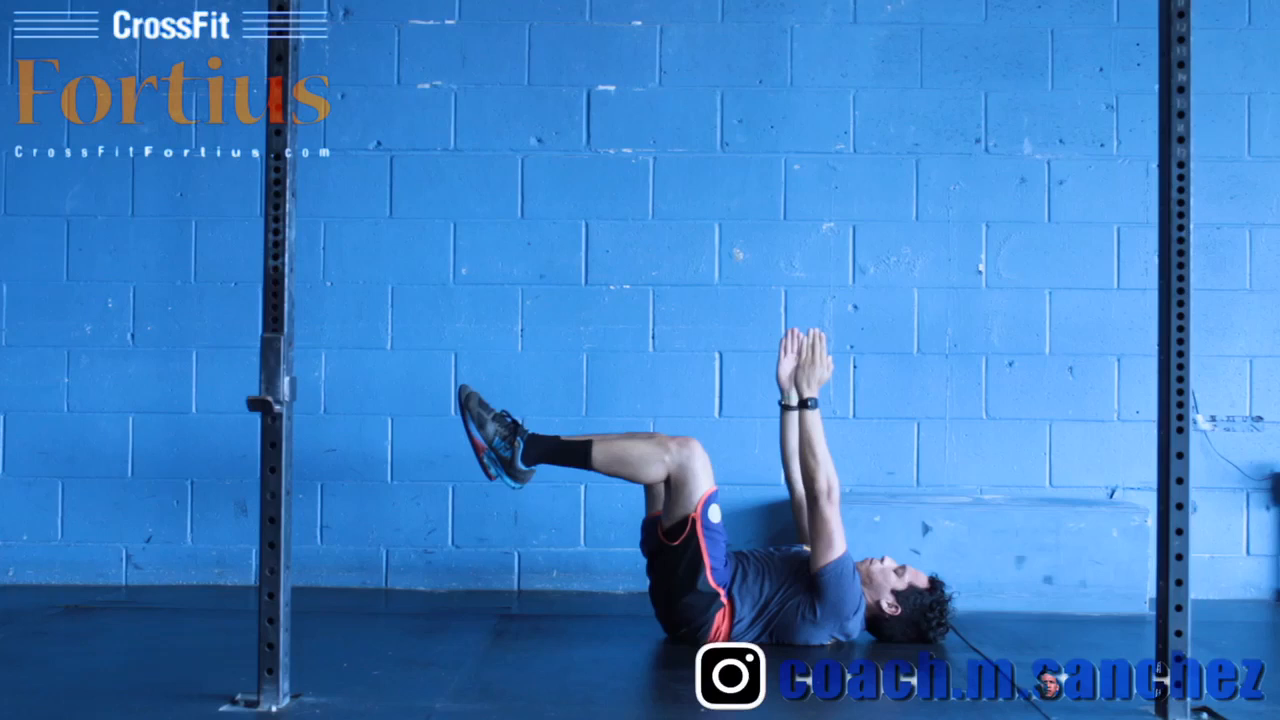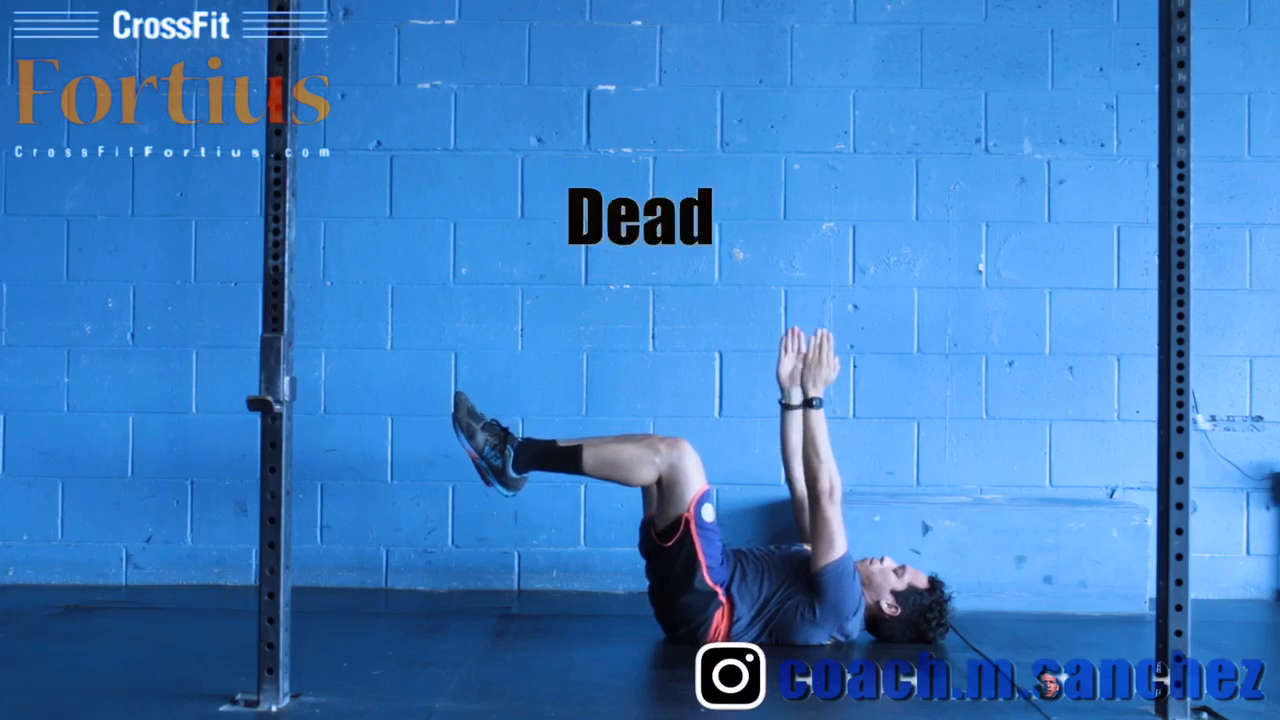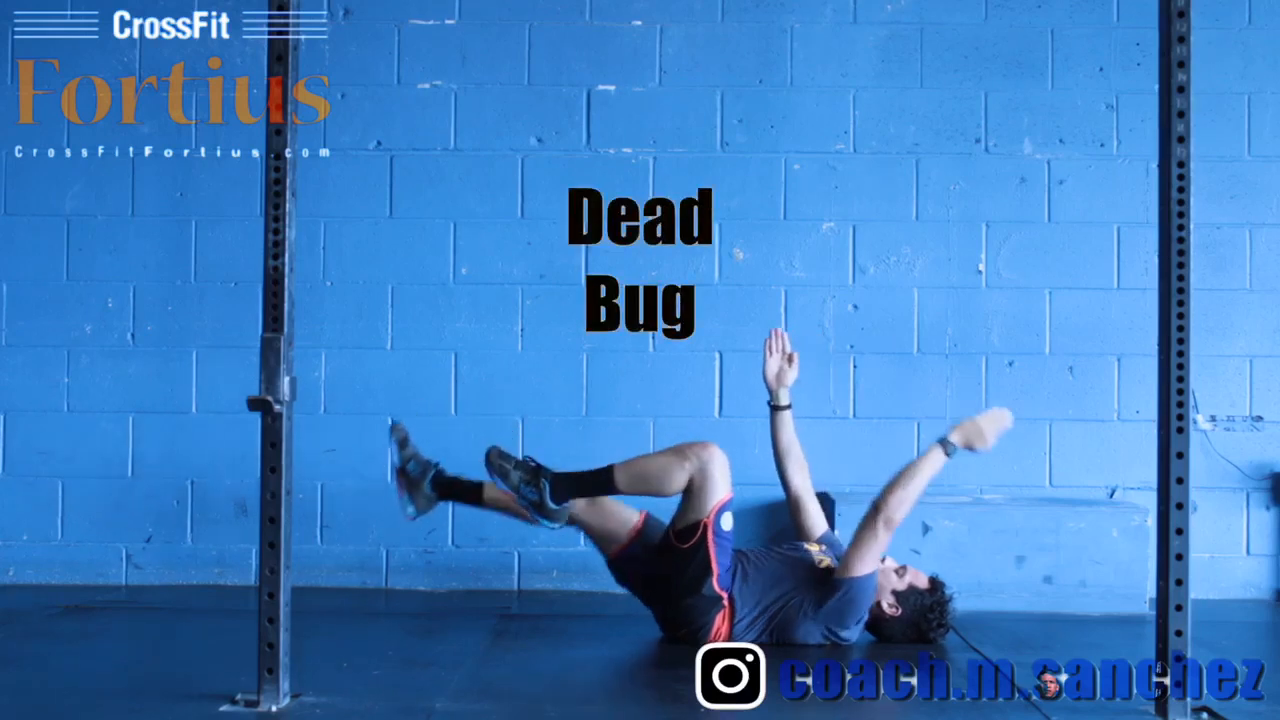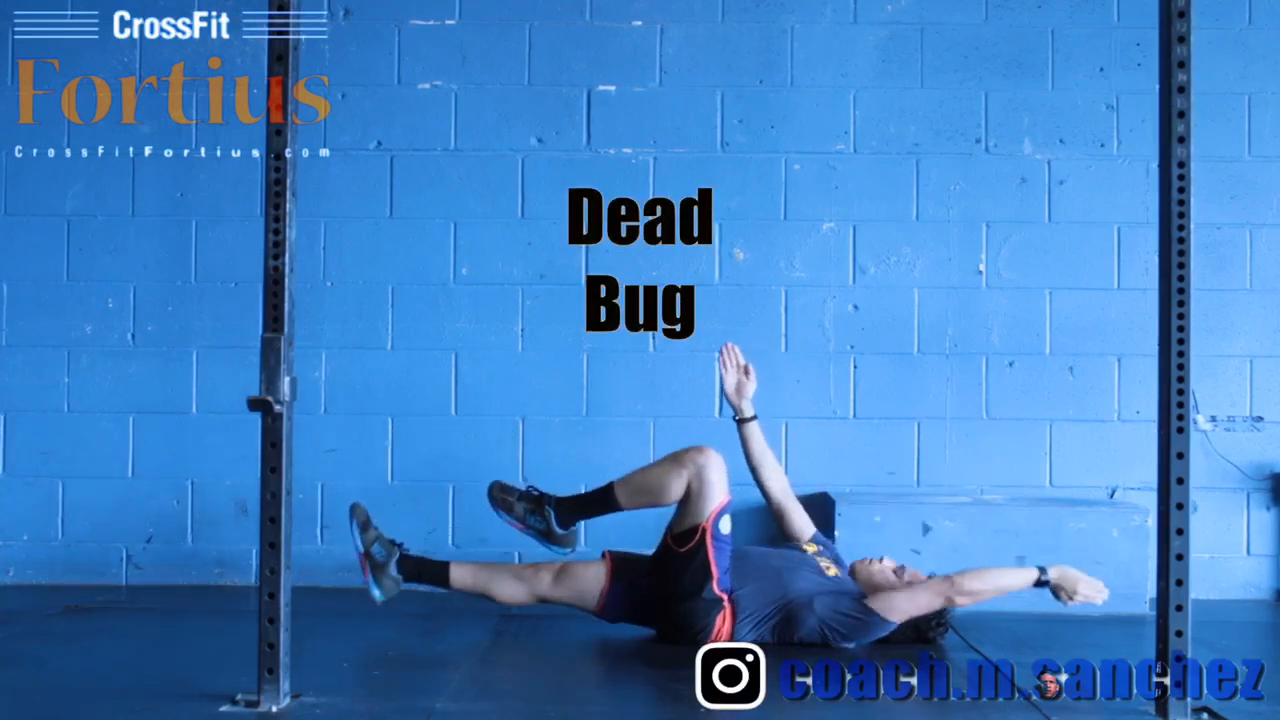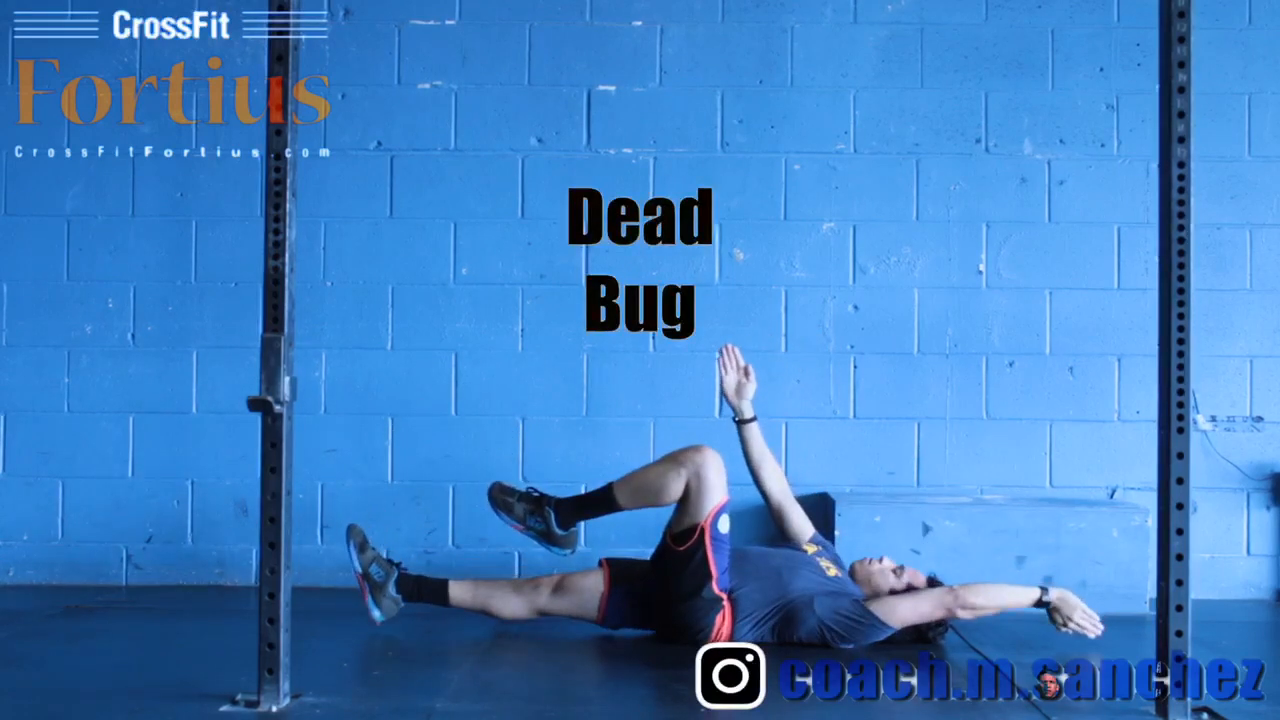
dt=0.7s
person 1, frame 1
left shoulder: (842, 602)
right shoulder: (837, 580)
left elbow: (824, 497)
right elbow: (800, 485)
left wrist: (809, 396)
right wrist: (789, 395)
left hip: (704, 606)
right hip: (696, 589)
left knee: (687, 453)
right knee: (665, 453)
left ankle: (525, 450)
right ankle: (521, 450)
person 1, frame 2
left shoulder: (842, 601)
right shoulder: (839, 578)
left elbow: (826, 496)
right elbow: (801, 485)
left wrist: (814, 395)
right wrist: (792, 393)
left hip: (703, 603)
right hip: (698, 588)
left knee: (676, 454)
right knee: (656, 453)
left ankle: (518, 459)
right ankle: (516, 454)
person 1, frame 3
left shoulder: (847, 607)
right shoulder: (833, 561)
left elbow: (884, 517)
right elbow: (798, 484)
left wrist: (950, 442)
right wrist: (780, 396)
left hip: (702, 605)
right hip: (682, 585)
left knee: (707, 457)
right knee: (579, 506)
left ankle: (556, 486)
right ankle: (437, 486)
person 1, frame 4
left shoulder: (858, 615)
right shoulder: (830, 563)
left elbow: (950, 589)
right elbow: (777, 488)
left wrist: (1046, 575)
right wrist: (745, 408)
left hip: (704, 606)
right hip: (678, 593)
left knee: (701, 463)
right knee: (547, 580)
left ankle: (561, 514)
right ankle: (403, 568)
person 1, frame 5
left shoulder: (859, 616)
right shoulder: (826, 560)
left elbow: (954, 602)
right elbow: (776, 489)
left wrist: (1047, 595)
right wrist: (745, 410)
left hip: (704, 607)
right hip: (674, 592)
left knee: (702, 461)
right knee: (541, 593)
left ankle: (561, 515)
right ankle: (399, 588)
